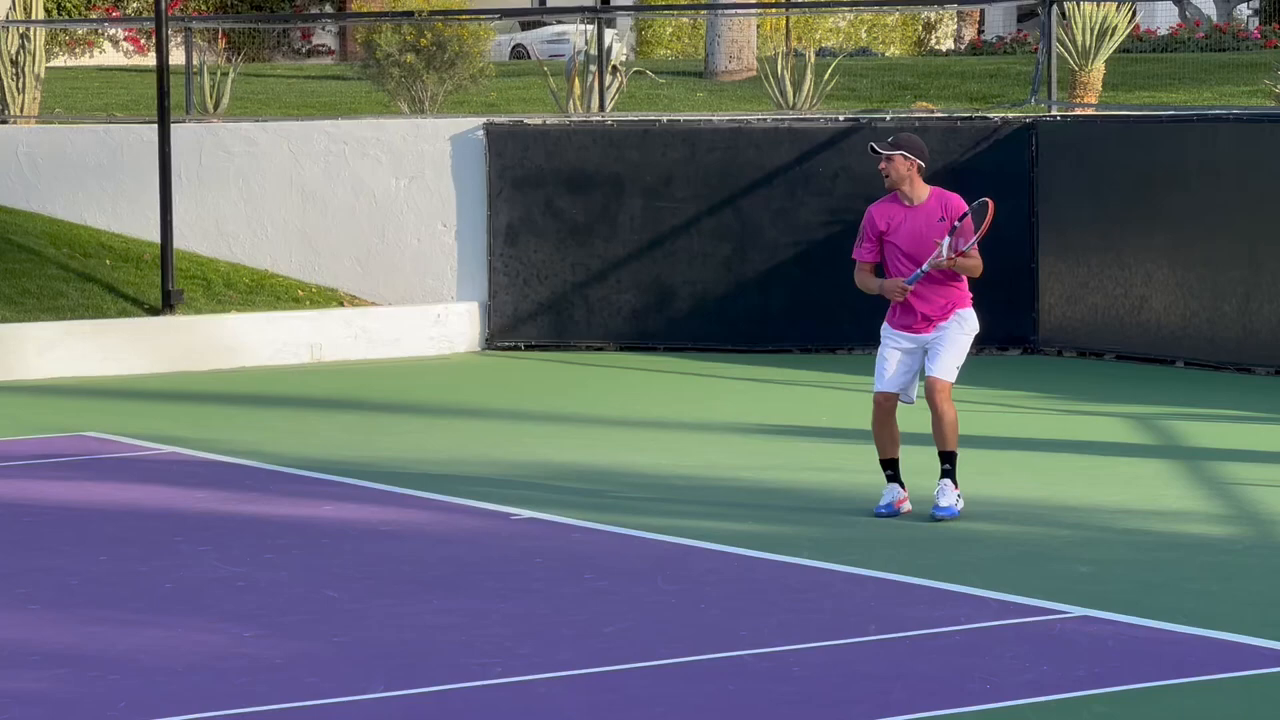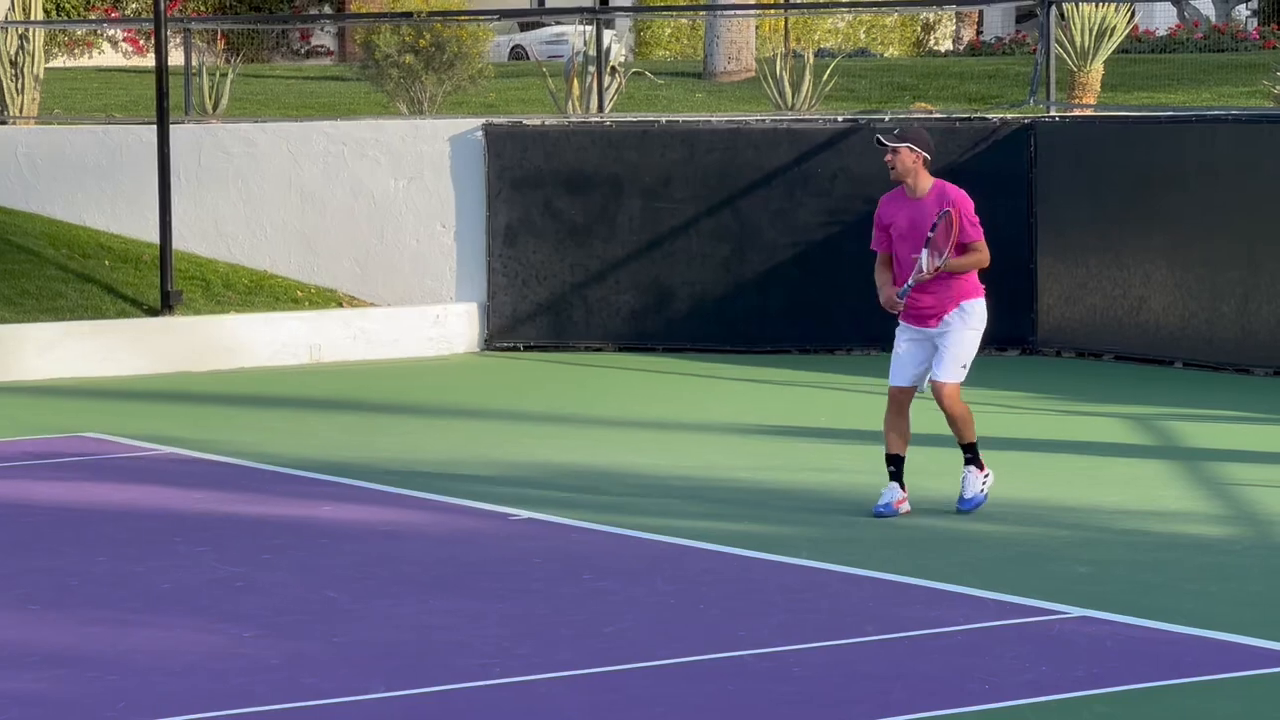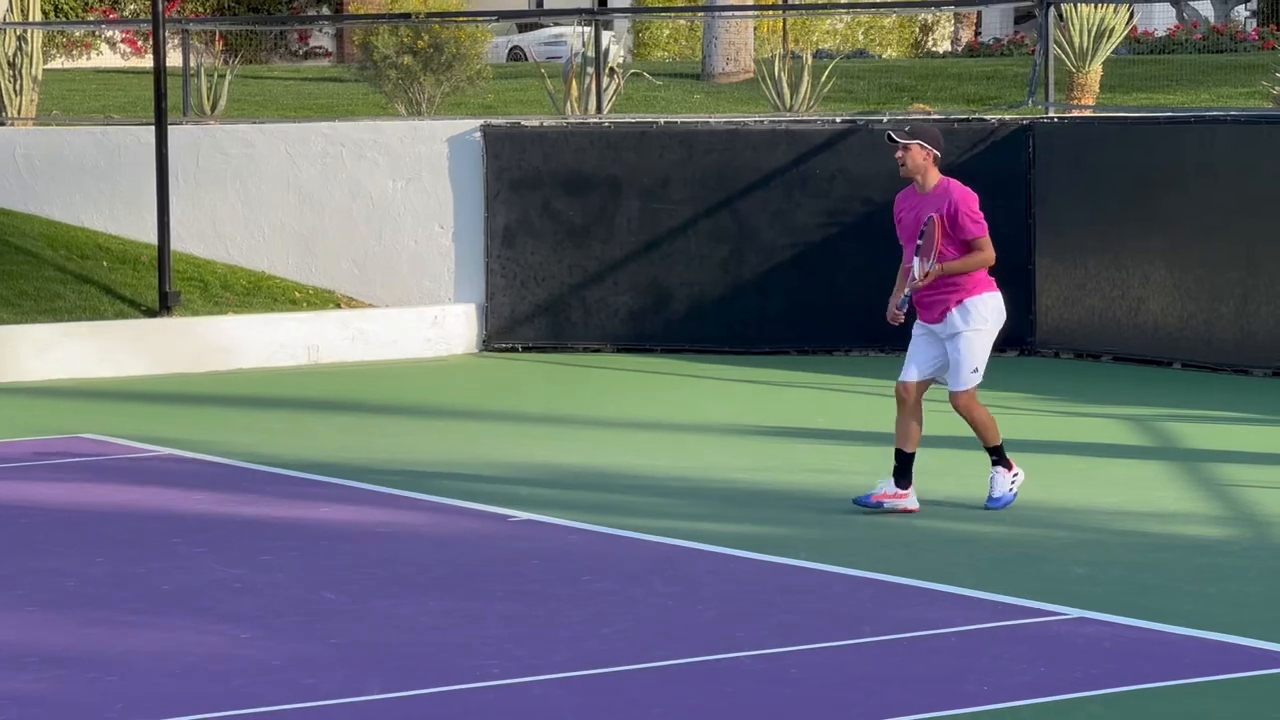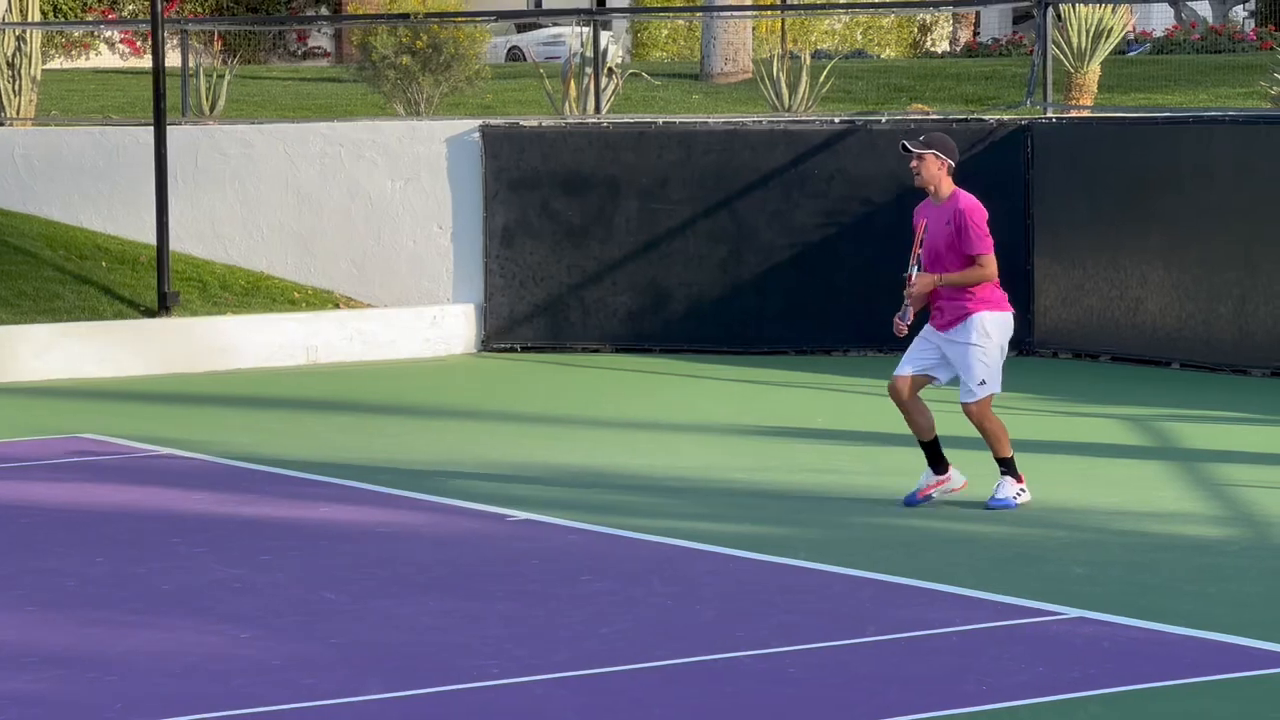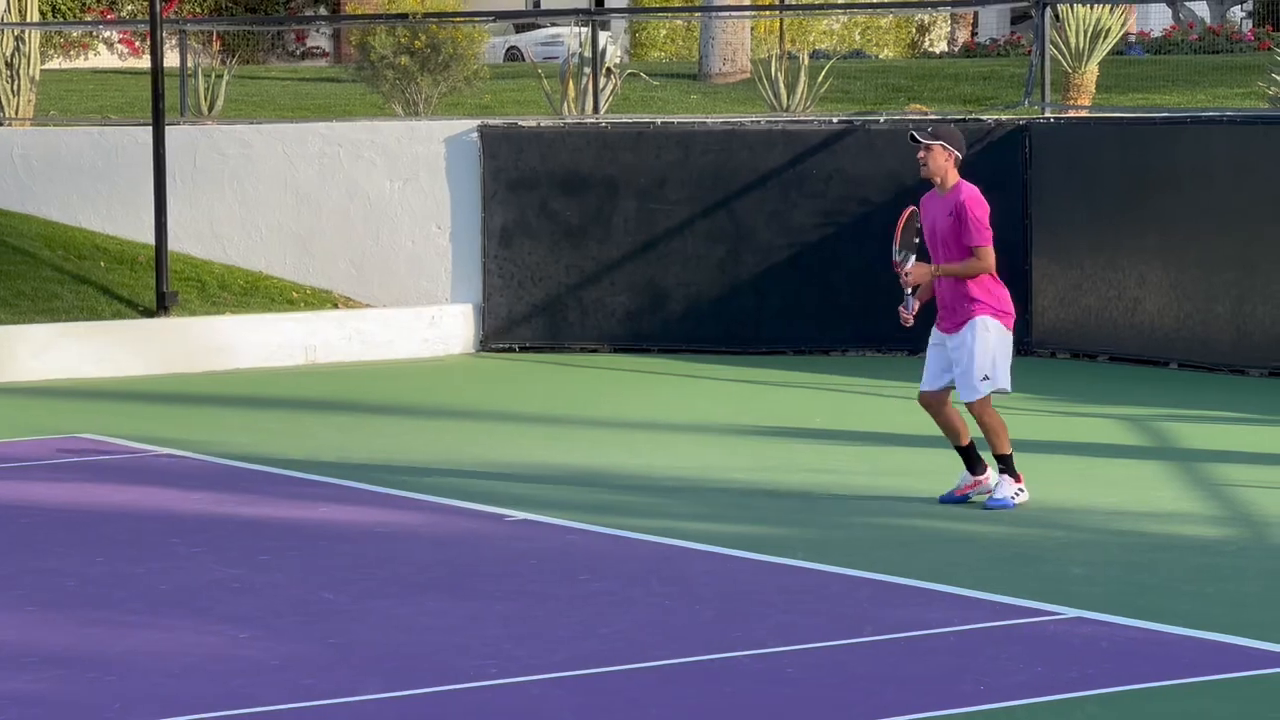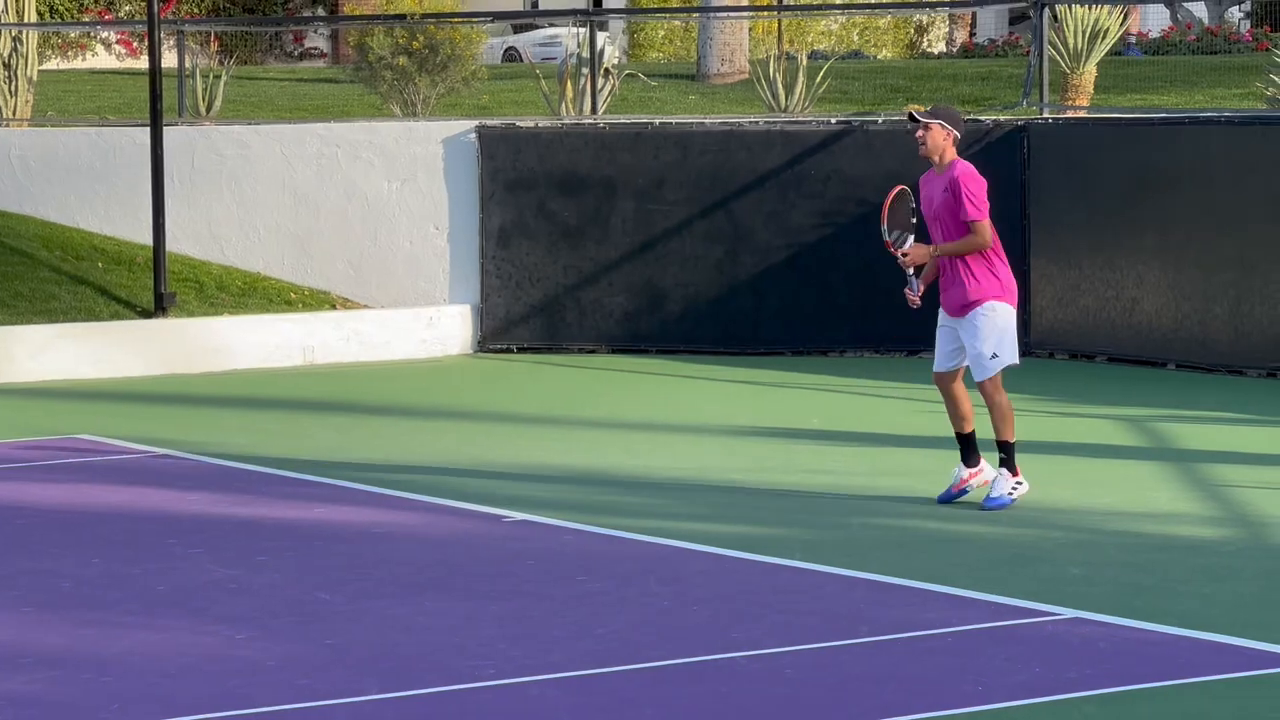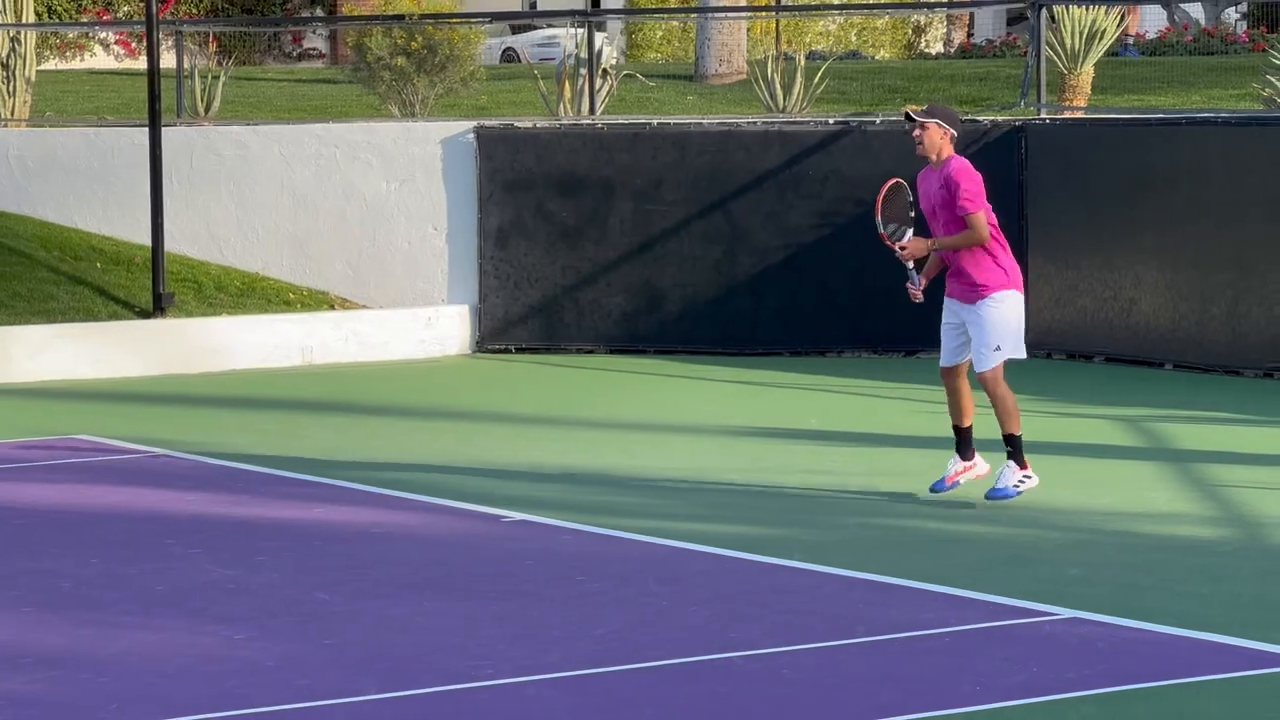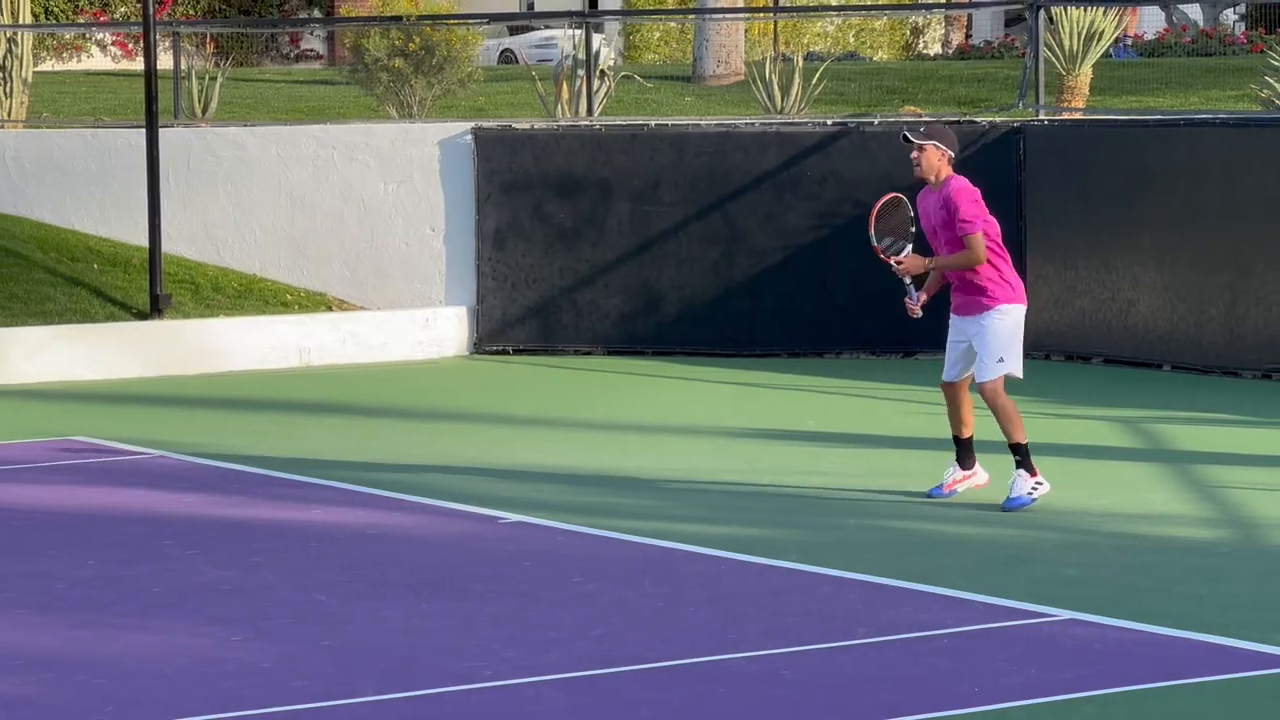
dt=0.1s
person 1, frame 1
left shoulder: (951, 205)
right shoulder: (876, 213)
left elbow: (975, 266)
right elbow: (862, 275)
left wrist: (952, 263)
right wrist: (888, 286)
left hip: (951, 318)
right hip: (901, 326)
left knee: (937, 387)
right knee: (883, 401)
left ankle: (949, 482)
right ankle: (894, 488)
person 1, frame 2
left shoulder: (954, 198)
right shoulder: (888, 205)
left elbow: (981, 257)
right elbow: (883, 264)
left wrist: (940, 265)
right wrist: (886, 290)
left hip: (962, 310)
right hip: (915, 319)
left knee: (944, 391)
right knee: (898, 396)
left ankle: (976, 469)
right ankle: (896, 488)
person 1, frame 3
left shoulder: (958, 197)
right shoulder: (903, 202)
left elbow: (987, 255)
left wrist: (936, 269)
right wrist: (898, 295)
left hip: (974, 305)
right hip: (933, 315)
left knee: (963, 397)
right knee: (909, 393)
left ankle: (1005, 469)
right ankle: (899, 488)
person 1, frame 4
left shoulder: (967, 209)
right shoulder: (923, 211)
left elbow: (988, 271)
left wrist: (934, 282)
right wrist: (910, 308)
left hip: (983, 318)
right hip: (942, 322)
left knee: (976, 408)
right knee: (900, 386)
left ankle: (1012, 481)
right ankle: (941, 472)
person 1, frame 5
left shoulder: (967, 199)
right shoulder: (928, 203)
left elbow: (984, 262)
left wrist: (930, 272)
right wrist: (917, 301)
left hip: (982, 316)
right hip: (948, 319)
left knee: (978, 404)
right knee: (931, 397)
left ankle: (1011, 480)
right ankle: (977, 473)
person 1, frame 6
left shoulder: (963, 176)
right shoulder: (926, 181)
left elbow: (982, 238)
left wrist: (929, 251)
right wrist: (921, 282)
left hip: (988, 297)
right hip: (954, 300)
left knee: (989, 384)
right knee: (947, 379)
left ankle: (1010, 473)
right ankle: (972, 465)
person 1, frame 7
left shoulder: (959, 173)
right shoulder: (925, 178)
left elbow: (980, 234)
left wrist: (928, 245)
right wrist: (923, 278)
left hip: (993, 291)
right hip: (958, 293)
left knee: (990, 377)
right knee: (951, 372)
left ankle: (1018, 467)
right ankle: (967, 459)
person 1, frame 8
left shoulder: (959, 193)
right shoulder: (925, 199)
left elbow: (978, 254)
left wrist: (926, 263)
right wrist: (924, 293)
left hip: (998, 303)
right hip: (964, 306)
left knee: (990, 388)
right knee: (952, 386)
left ankle: (1029, 475)
right ankle: (967, 468)
